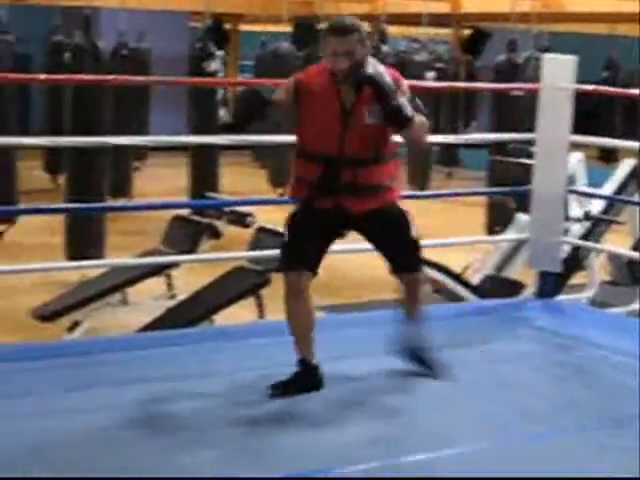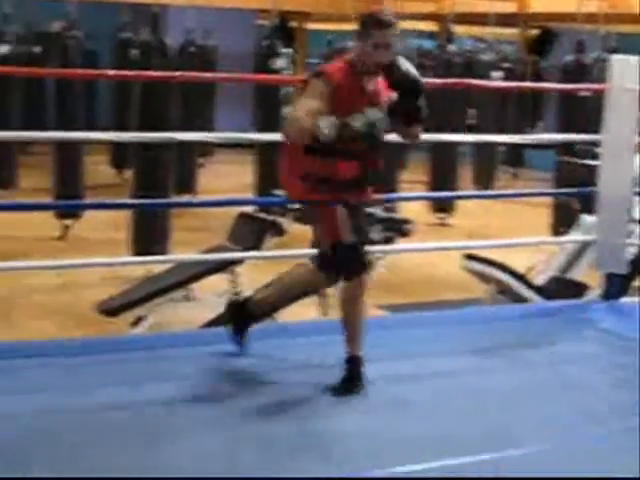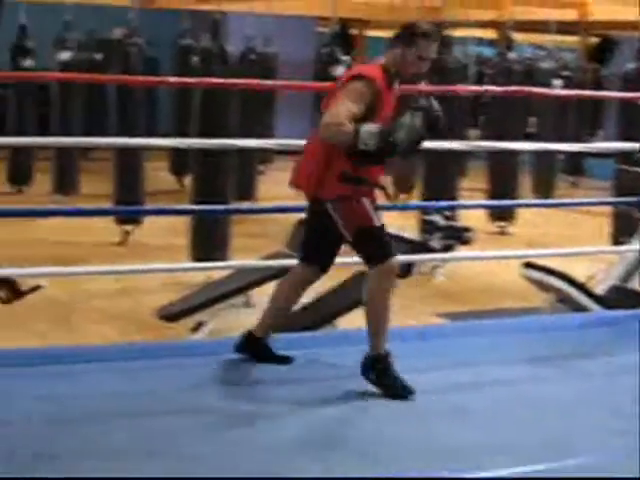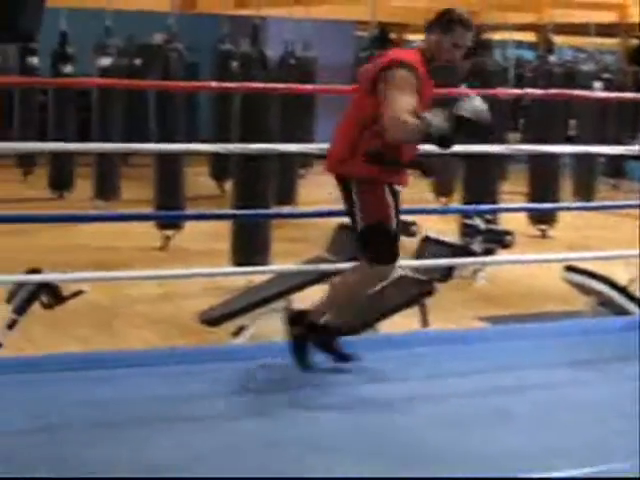
dt=0.2s
person 1, frame 1
left shoulder: (387, 82)
right shoulder: (308, 83)
left elbow: (419, 138)
right elbow: (267, 102)
left wrist: (391, 97)
right wrist: (251, 102)
left hip: (372, 196)
right hip: (320, 197)
left knee: (410, 270)
right knee: (295, 278)
left ankle: (412, 337)
right ankle: (308, 370)
person 1, frame 2
left shoulder: (380, 80)
right shoulder: (330, 80)
left elbow: (411, 133)
right elbow: (294, 129)
left wrist: (411, 96)
right wrist: (349, 127)
left hip: (351, 189)
right hip: (323, 189)
left knee: (326, 270)
right knee: (355, 272)
left ankle: (247, 308)
right ankle: (353, 363)
person 1, frame 3
left shoulder: (388, 85)
right shoulder: (366, 83)
left elbow: (382, 150)
right elbow: (330, 129)
left wrist: (417, 123)
right wrist: (385, 136)
left hip: (337, 187)
right hip: (335, 185)
left knee: (310, 268)
right knee: (383, 264)
left ankle: (256, 340)
right ankle: (378, 360)
person 1, frame 4
left shoulder: (413, 66)
right shoulder: (405, 70)
right elbow: (399, 128)
right wrist: (451, 117)
left hip: (372, 169)
right hip: (364, 169)
left knee: (374, 259)
right knee: (381, 263)
left ankle: (318, 327)
right ankle: (310, 322)
